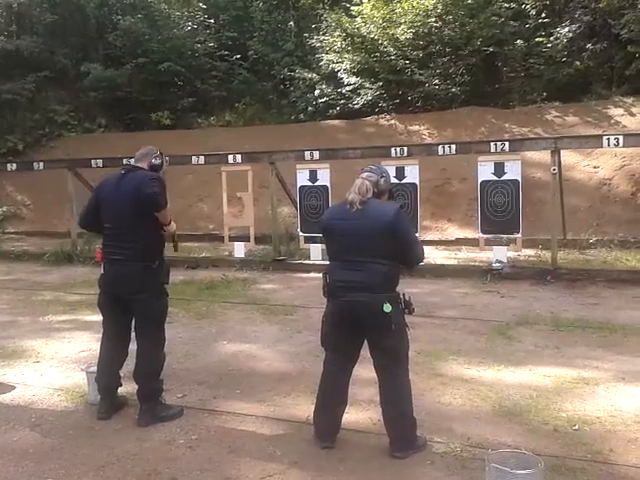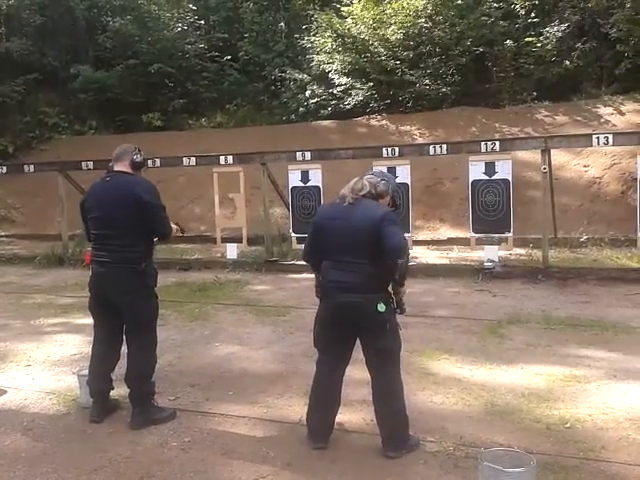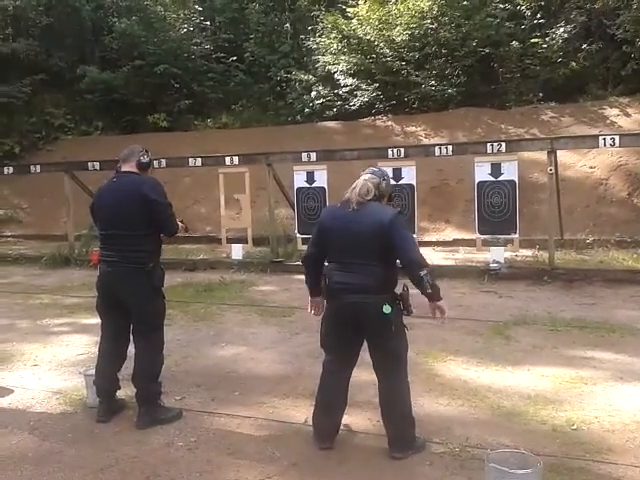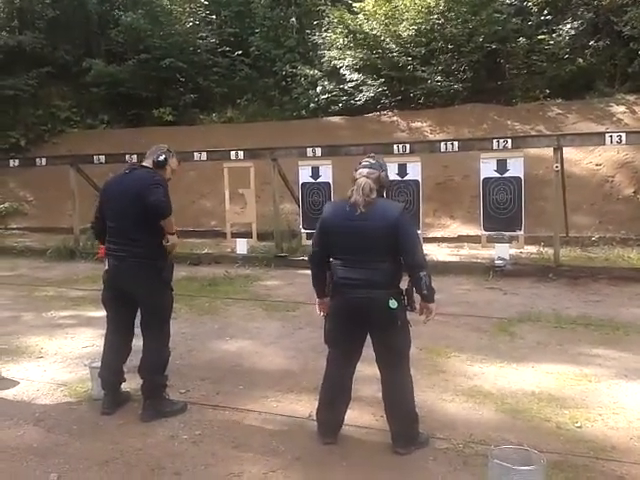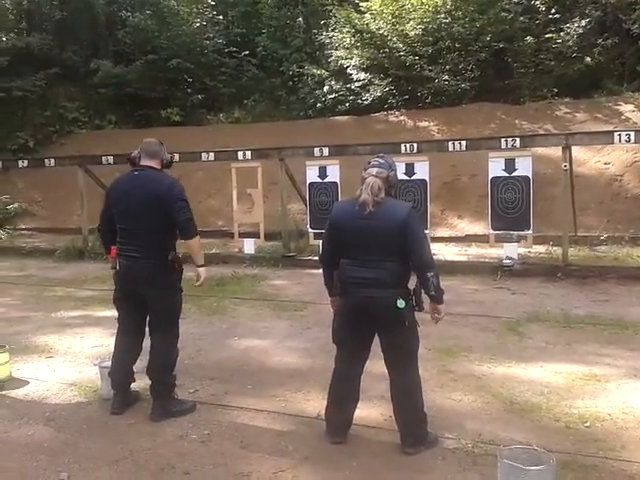
dt=1s
person 1, frame 1
left shoulder: (331, 215)
right shoulder: (392, 213)
right elbow: (414, 256)
left hip: (340, 301)
right hip: (380, 303)
left knee: (335, 366)
right knee: (393, 371)
left ankle: (325, 433)
right ankle: (403, 441)
person 1, frame 2
left shoulder: (325, 213)
right shoulder: (382, 215)
left elbow: (309, 255)
right elbow: (397, 250)
right wrist: (397, 283)
left hip: (332, 302)
right hip: (371, 304)
left knee: (328, 366)
right knee: (385, 371)
left ankle: (318, 433)
right ankle: (395, 441)
person 1, frame 3
left shoulder: (329, 215)
right shoulder: (389, 217)
left elbow: (311, 258)
right elbow: (412, 260)
left wrist: (315, 293)
right wrist: (433, 295)
left hip: (339, 304)
right hip: (379, 306)
left knee: (335, 368)
right knee: (392, 373)
left ankle: (324, 435)
right ankle: (402, 442)
person 1, frame 4
left shoulder: (331, 212)
right shoulder: (394, 213)
left elbow: (317, 258)
right elbow: (414, 259)
left wrist: (322, 293)
right wrist: (426, 296)
left hip: (344, 301)
right hip: (384, 301)
left knee: (338, 365)
right knee: (395, 369)
left ankle: (327, 429)
right ankle: (405, 438)
person 1, frame 5
left shoulder: (340, 211)
right shoulder: (403, 212)
left elbow: (327, 258)
right elbow: (422, 259)
left wrist: (333, 291)
right wrist: (435, 297)
left hip: (352, 300)
right hip: (392, 301)
left knee: (346, 364)
right knee: (404, 369)
left ankle: (336, 428)
right ankle: (414, 437)
person 2, frame 1
left shoulder: (106, 185)
right shoulder: (150, 180)
left elbow: (86, 221)
right elbow: (154, 199)
right wrist: (167, 223)
left hip: (112, 271)
right hip: (144, 273)
left knee: (113, 335)
right knee: (150, 339)
left ankle: (107, 399)
right ankle: (150, 406)
person 2, frame 2
left shoulder: (92, 191)
right shoulder: (141, 187)
left elbow: (90, 233)
right elbow: (161, 230)
right wrist: (172, 229)
left hip: (100, 274)
right hip: (133, 276)
left knee: (104, 337)
right knee: (141, 341)
left ankle: (99, 402)
right ankle: (142, 408)
person 2, frame 3
left shoulder: (102, 192)
right shoulder: (149, 186)
right elbow: (168, 227)
right wrist: (177, 225)
left hip: (108, 274)
right hip: (141, 276)
left knee: (111, 337)
right knee: (148, 341)
left ankle: (106, 402)
right ankle: (149, 408)
person 2, frame 4
left shoulder: (112, 184)
right shoulder: (152, 180)
left elbow: (98, 227)
right elbow: (159, 206)
right wrist: (171, 233)
left hip: (115, 268)
right hip: (148, 270)
left knee: (117, 331)
right knee: (156, 335)
left ankle: (111, 395)
right ankle: (154, 401)
person 2, frame 5
left shoulder: (116, 186)
right shoulder: (168, 185)
left elbow: (105, 230)
right elbow: (187, 228)
right wrist: (199, 263)
left hip: (126, 270)
right hip: (159, 271)
left knee: (127, 331)
right knee: (164, 336)
left ankle: (120, 395)
right ankle: (163, 401)
